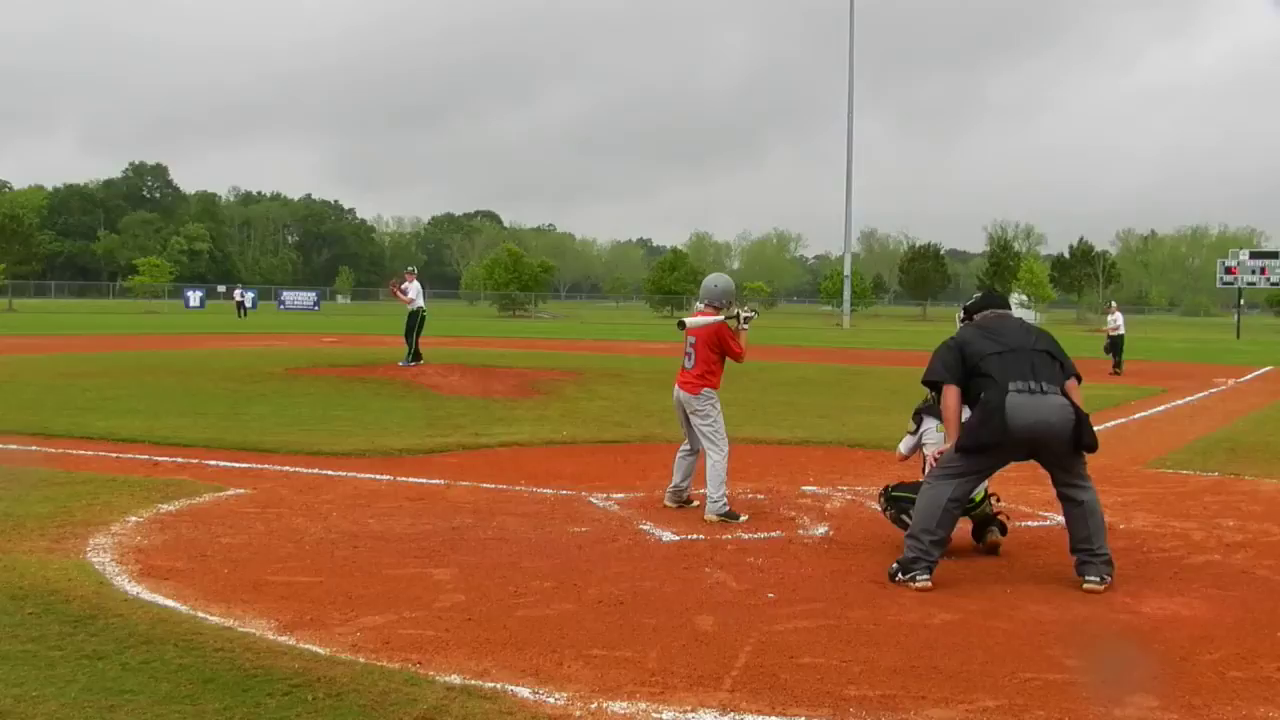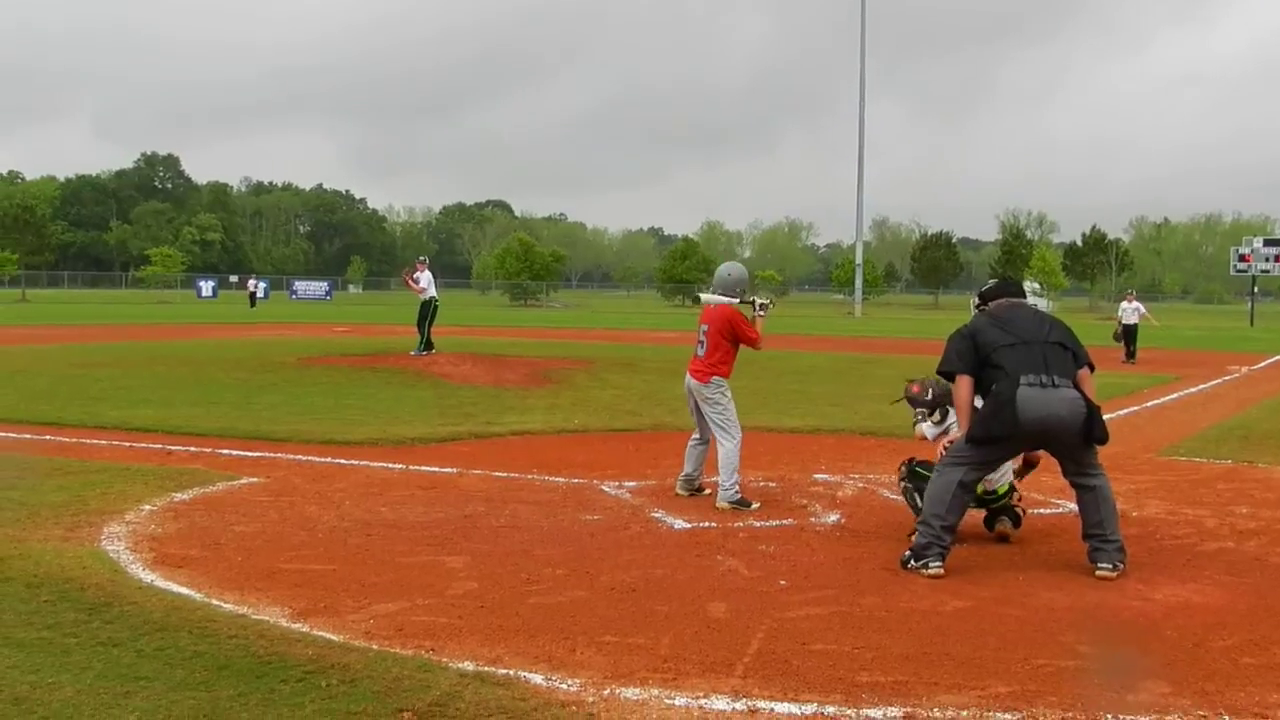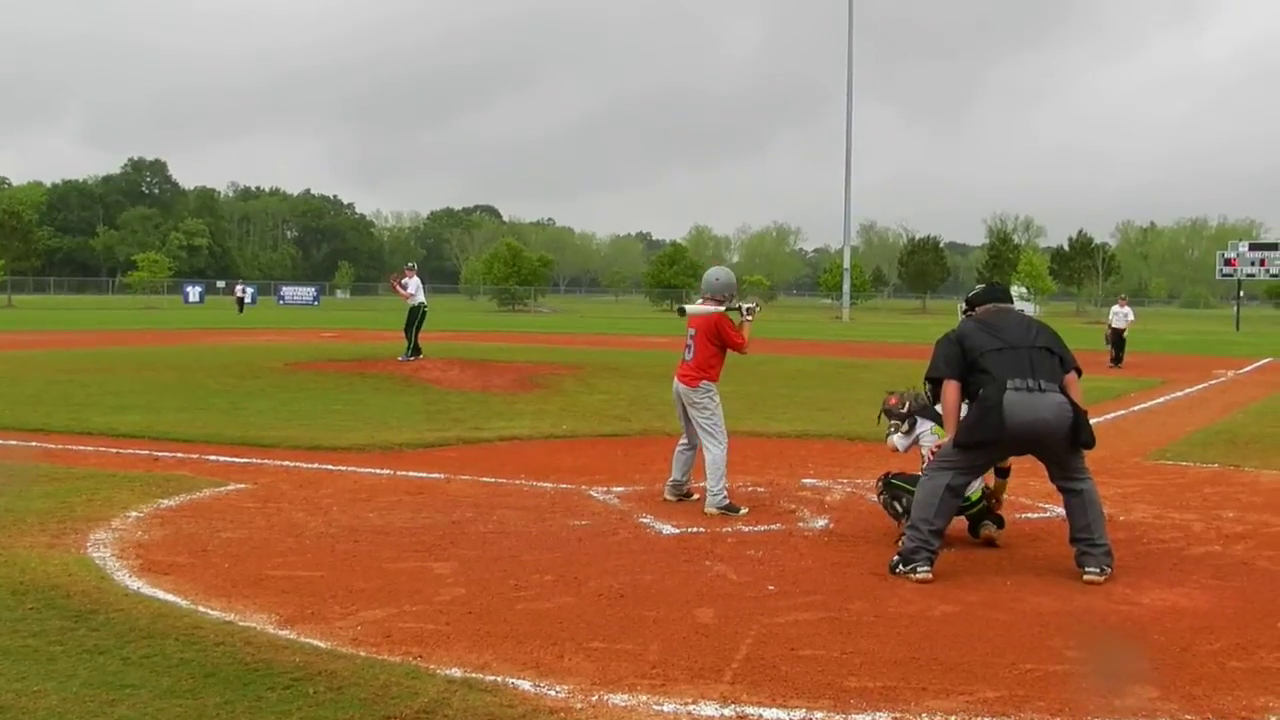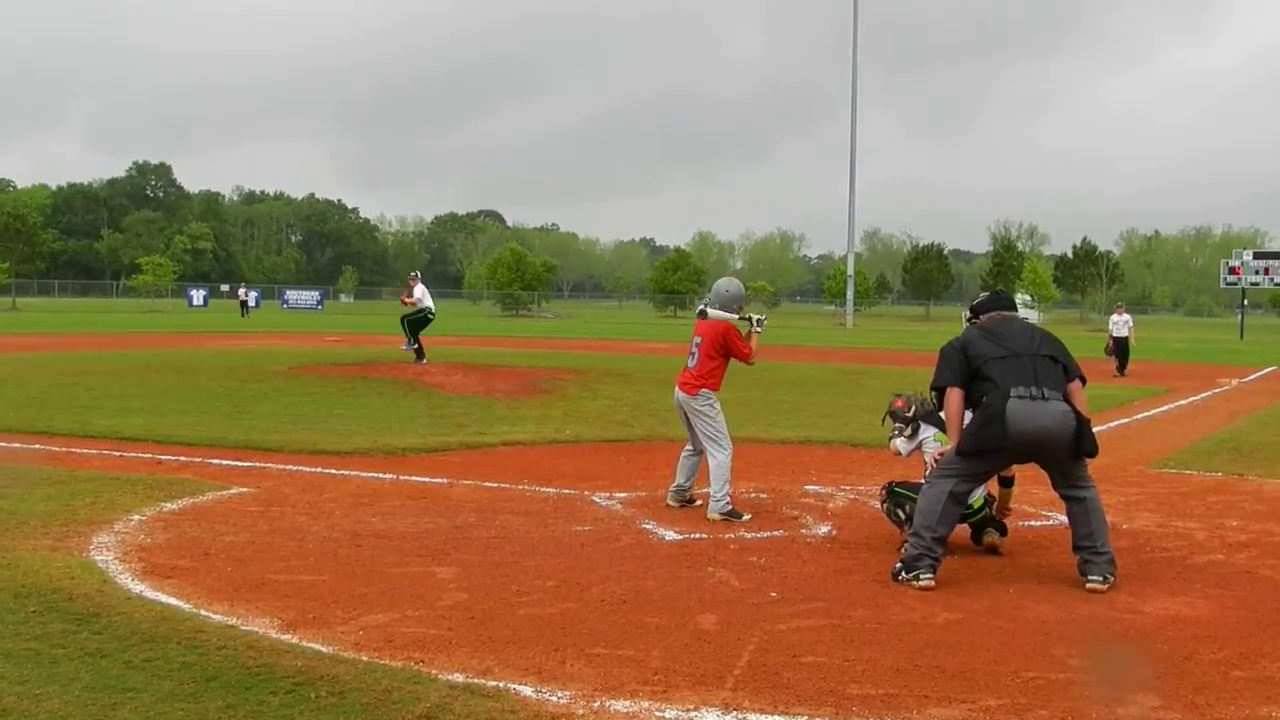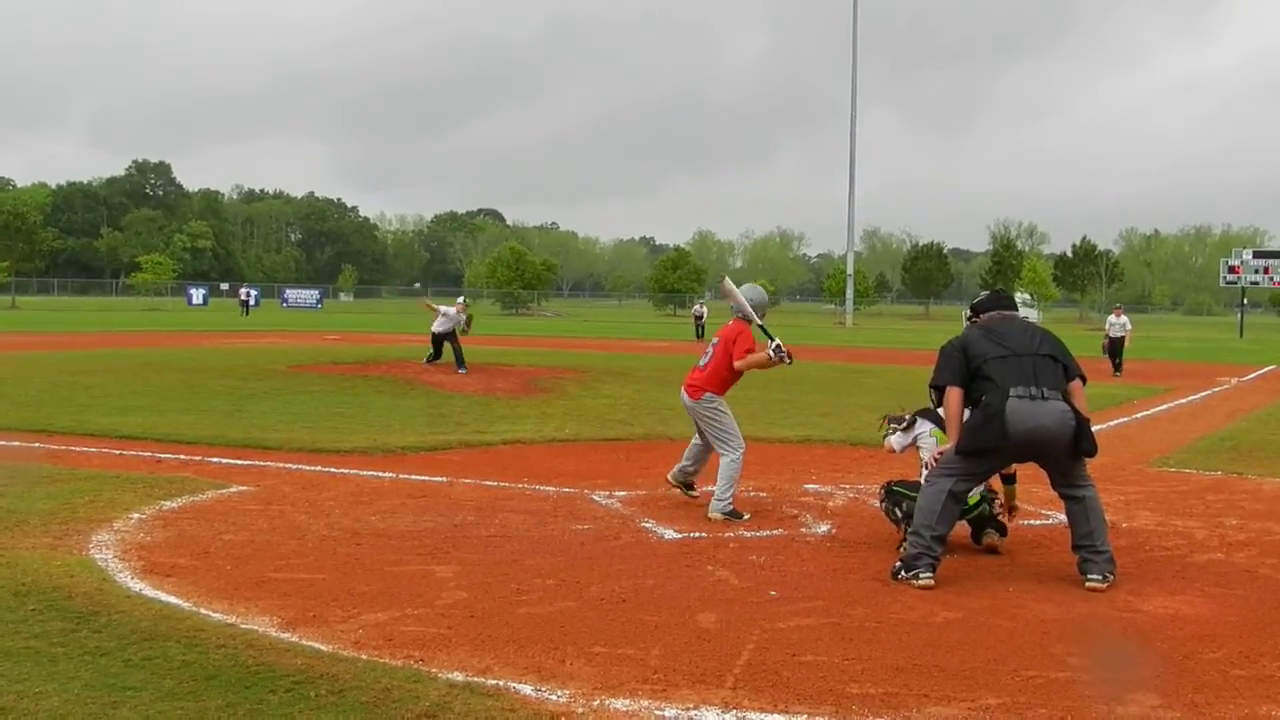
dt=0.7s
person 1, frame 1
left shoulder: (962, 338)
right shoulder: (1040, 334)
left elbow: (951, 390)
right elbow: (1071, 383)
left wrist: (952, 443)
right wrist: (1076, 431)
left hip: (1005, 409)
right hip: (1057, 409)
left knee: (945, 479)
right knee: (1078, 486)
left ankle: (916, 567)
right ankle: (1096, 569)
person 1, frame 2
left shoulder: (975, 327)
right shoulder: (1054, 323)
left elbow: (964, 380)
right elbow: (1084, 373)
left wrist: (963, 432)
right wrist: (1090, 423)
left hip: (1015, 402)
right hip: (1068, 403)
left knee: (954, 467)
right knee: (1090, 475)
left ankle: (928, 554)
right ankle: (1109, 556)
person 1, frame 3
left shoulder: (963, 332)
right shoulder: (1041, 328)
left elbow: (950, 385)
right elbow: (1070, 378)
left wrist: (951, 437)
right wrist: (1077, 428)
left hip: (1001, 407)
right hip: (1054, 407)
left knee: (941, 473)
right knee: (1076, 479)
left ankle: (916, 559)
right ankle: (1096, 561)
person 1, frame 4
left shoulder: (967, 340)
right shoulder: (1045, 336)
left elbow: (954, 392)
right elbow: (1075, 386)
left wrist: (954, 444)
right wrist: (1082, 436)
left hip: (1004, 414)
right hip: (1057, 415)
left knee: (944, 480)
right knee: (1080, 487)
left ankle: (919, 566)
right ankle: (1099, 569)
person 1, frame 5
left shoulder: (966, 339)
right shoulder: (1045, 336)
left elbow: (953, 391)
right elbow: (1075, 385)
left wrist: (953, 444)
right wrist: (1081, 436)
left hip: (1005, 414)
right hip: (1056, 415)
left knee: (943, 479)
right knee: (1079, 487)
left ankle: (918, 565)
right ankle: (1098, 568)
person 2, frame 1
left shoulder: (694, 319)
right shoulder: (718, 325)
right elbow: (740, 355)
left wrist: (736, 323)
right wrist: (743, 326)
left hip: (682, 389)
right hip: (701, 394)
left knee: (692, 444)
right knee: (717, 449)
left ankle: (676, 494)
right ankle: (717, 507)
person 2, frame 2
left shoulder: (708, 309)
right shoulder: (731, 313)
right elbow: (757, 342)
left wrist: (754, 314)
right wrist: (759, 314)
left hip: (693, 377)
right hip: (712, 382)
left knee: (702, 433)
right knee: (730, 437)
left ankle: (688, 482)
right ankle: (728, 495)
person 2, frame 3
left shoulder: (695, 314)
right shoulder: (718, 317)
right elbow: (742, 347)
left wrist: (741, 319)
right wrist: (747, 318)
left hip: (681, 382)
right hip: (700, 387)
left knee: (690, 438)
right knee: (716, 442)
left ankle: (676, 487)
right ankle: (716, 500)
person 2, frame 4
left shoulder: (703, 322)
right shoulder: (725, 328)
right elbow: (750, 358)
left wrist: (750, 330)
right wrist: (756, 331)
left hip: (683, 390)
right hip: (700, 395)
left knee: (696, 444)
right knee: (721, 449)
left ankle: (678, 494)
right ankle: (720, 506)
person 2, frame 5
left shoulder: (731, 327)
right shoulder: (744, 332)
left elbow: (757, 363)
right elbow: (740, 364)
left wrist: (778, 358)
right wrist: (768, 353)
left hip: (690, 389)
right hip: (706, 396)
left knee: (706, 438)
right knee: (734, 449)
left ankle: (681, 474)
right ankle: (722, 507)
